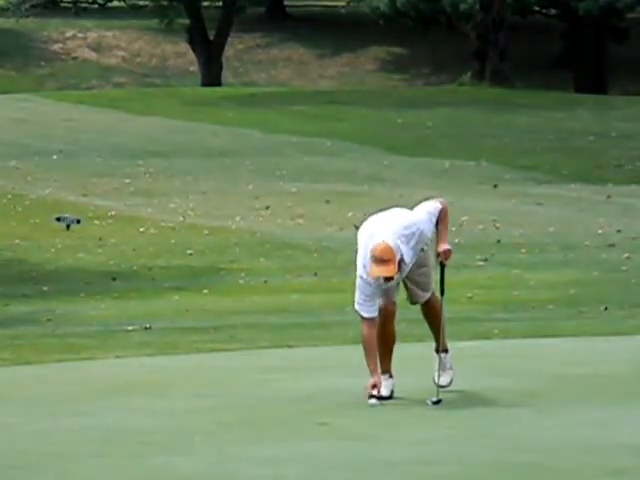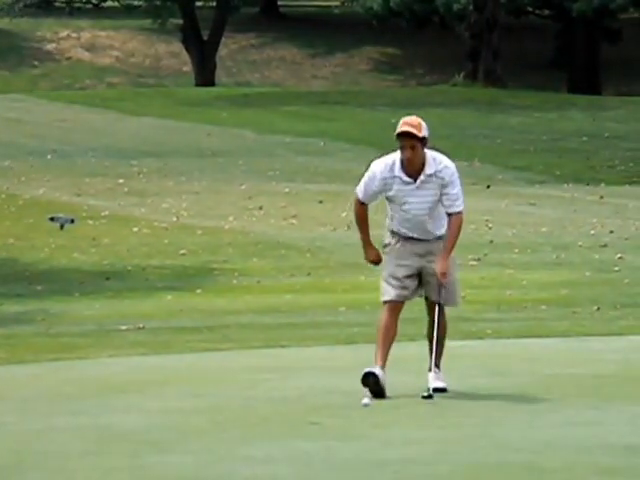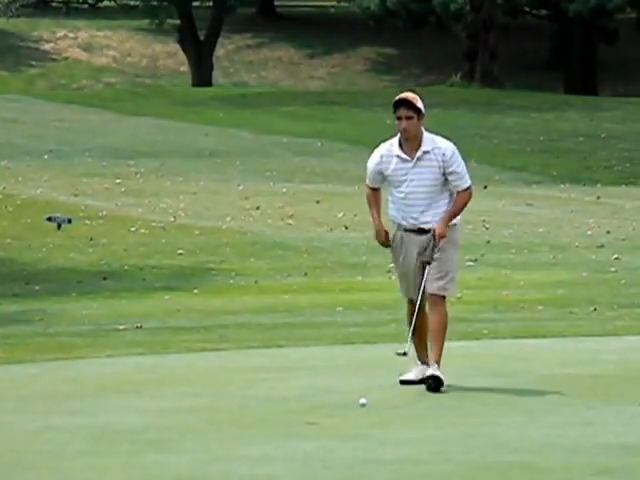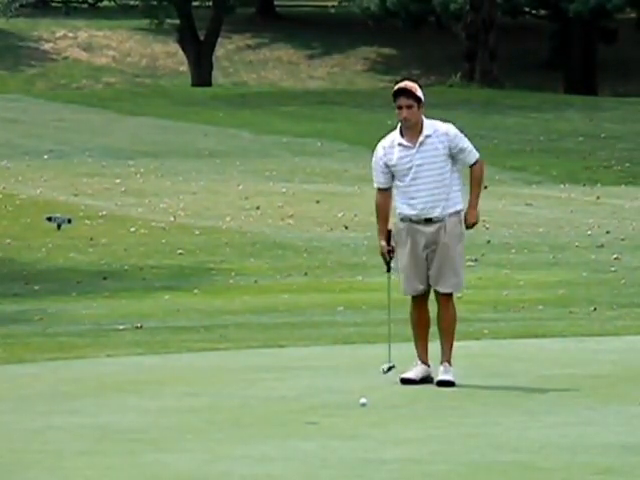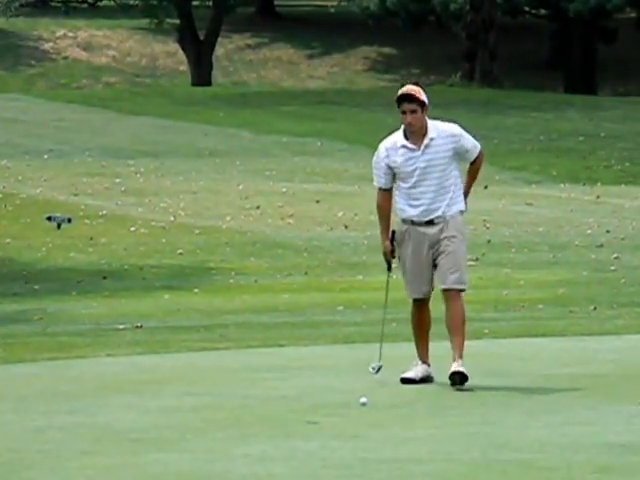
dt=0.7s
person 1, frame 1
left shoulder: (415, 228)
right shoulder: (367, 271)
left elbow: (440, 204)
right elbow: (368, 325)
left wrist: (442, 241)
right wrist: (374, 374)
left hip: (415, 246)
left knee: (426, 299)
right knee: (386, 310)
left ankle: (442, 351)
right ankle: (386, 377)
person 1, frame 2
left shoulder: (444, 169)
right shoulder: (382, 170)
left elbow: (456, 215)
right elbow: (361, 202)
left wrist: (444, 259)
right wrist: (367, 245)
left hip: (436, 242)
right hip: (401, 243)
left knee: (436, 307)
right knee: (392, 304)
left ankle: (435, 369)
right ankle: (378, 369)
person 1, frame 3
left shoulder: (444, 150)
right shoulder: (382, 155)
left elbow: (465, 190)
right elbow: (372, 188)
left wrist: (445, 222)
right wrist: (377, 223)
left hip: (440, 234)
right hip: (405, 235)
left knee: (436, 297)
right knee: (414, 300)
left ankle: (435, 366)
right ankle: (422, 363)
person 1, frame 4
left shoulder: (446, 134)
right shoulder: (385, 148)
left elbow: (475, 164)
right elbow: (383, 193)
left wrist: (473, 206)
right wrist: (382, 236)
left hip: (446, 223)
right hip: (409, 228)
left knee: (445, 295)
right knee: (417, 296)
left ankle: (446, 364)
right ankle: (423, 364)
person 1, frame 5
left shoulder: (451, 134)
right shoulder: (387, 149)
left elbow: (477, 155)
right elbow: (384, 194)
left wrist: (465, 192)
right wrist: (385, 237)
left hip: (448, 223)
right hip: (412, 229)
left knee: (452, 291)
right knee: (419, 298)
left ankle: (457, 360)
right ankle: (423, 364)
